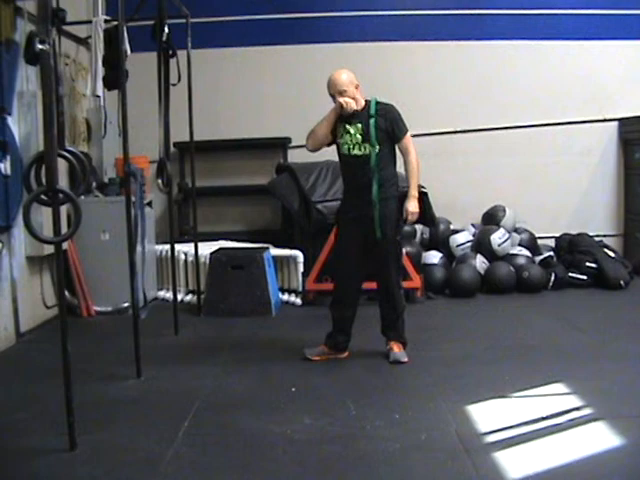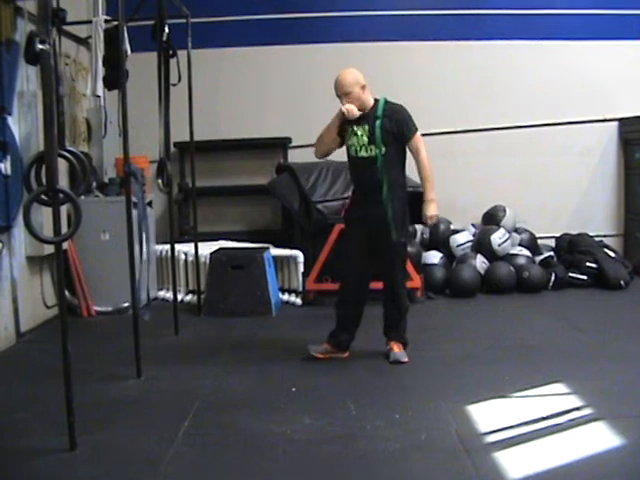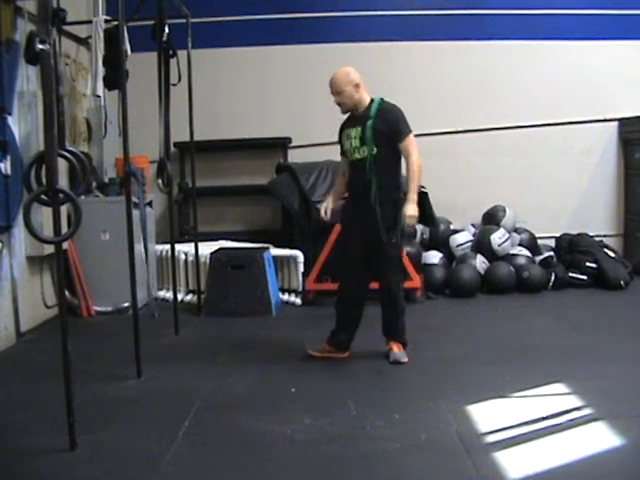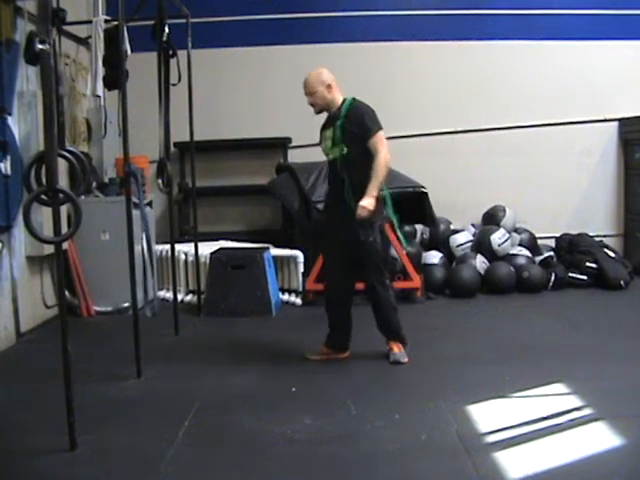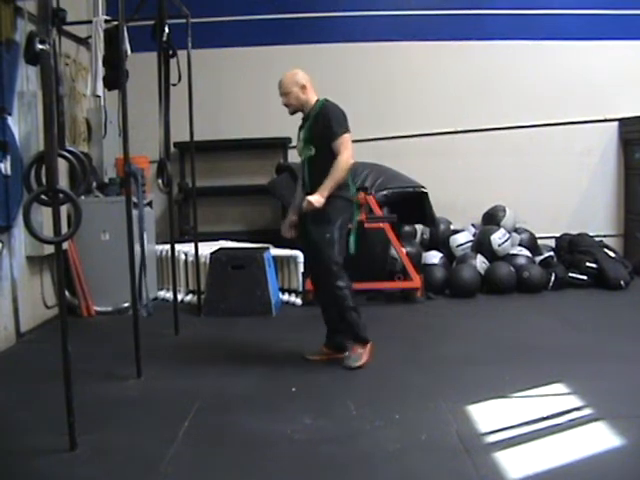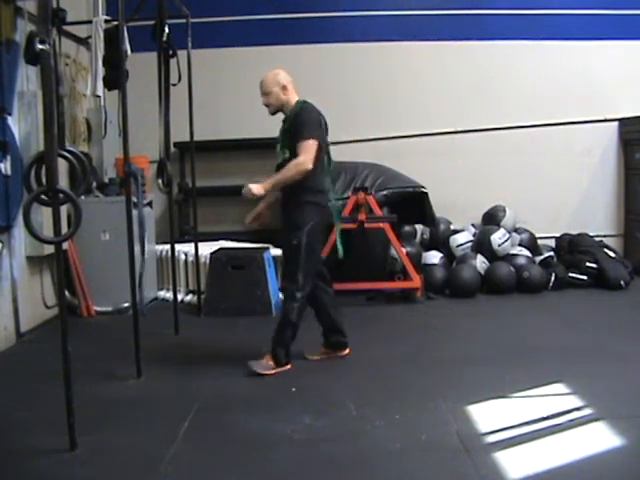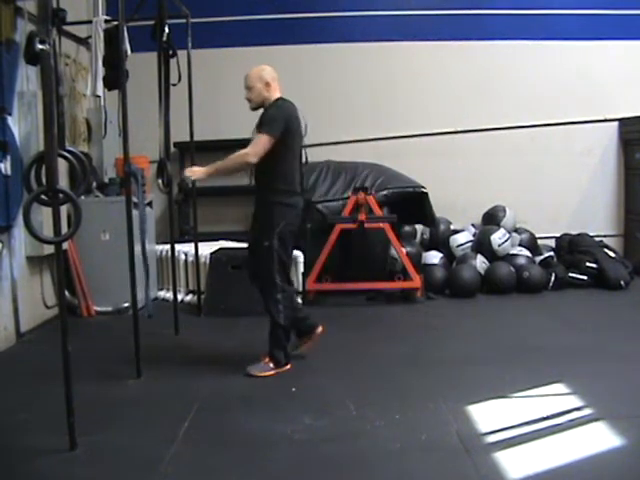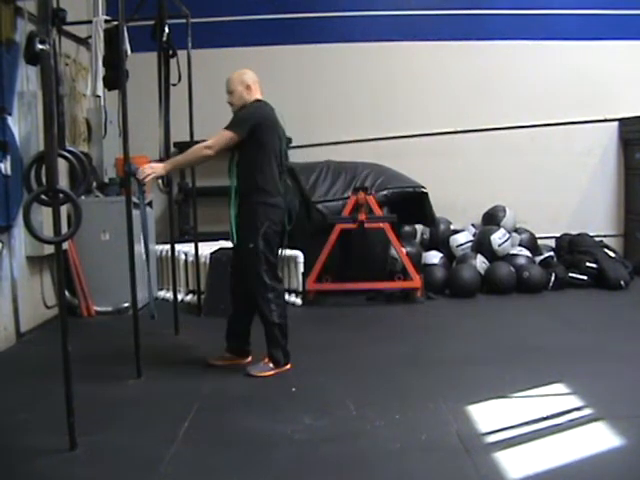
dt=0.3s
person 1, frame 1
left shoulder: (385, 113)
right shoulder: (338, 121)
left elbow: (409, 153)
right elbow: (312, 144)
left wrist: (412, 196)
right wrist: (335, 111)
left hip: (384, 207)
right hip: (351, 209)
left knee: (389, 276)
right knee: (345, 278)
left ankle: (395, 340)
right ankle: (337, 343)
person 1, frame 2
left shoulder: (394, 113)
right shoulder: (347, 123)
left elbow: (420, 154)
right elbow: (320, 151)
left wrist: (430, 198)
right wrist: (339, 117)
left hip: (391, 209)
right hip: (359, 209)
left knee: (394, 276)
right knee: (352, 277)
left ankle: (396, 340)
right ankle: (340, 342)
person 1, frame 3
left shoulder: (388, 114)
right shoulder: (347, 126)
left elbow: (413, 157)
left wrist: (411, 201)
right wrist: (333, 197)
left hip: (386, 211)
right hip: (355, 210)
left knee: (390, 277)
right knee: (349, 278)
left ankle: (396, 341)
right ankle: (339, 342)
person 1, frame 4
left shoulder: (359, 113)
right shoulder: (327, 126)
left elbow: (382, 154)
left wrist: (371, 196)
left hip: (363, 210)
right hip: (336, 211)
left knee: (376, 276)
right knee: (335, 280)
left ankle: (395, 340)
right ankle: (337, 343)
person 1, frame 5
left shoulder: (329, 113)
right shoulder: (306, 124)
left elbow: (345, 157)
left wrist: (321, 195)
right wrist: (294, 213)
left hip: (334, 206)
right hip: (314, 209)
left knee: (331, 272)
right knee: (319, 277)
left ankle: (359, 341)
right ankle: (336, 342)
person 1, frame 6
left shoulder: (306, 115)
right shoulder: (290, 121)
left elbow: (305, 163)
left wrist: (263, 186)
right wrist: (266, 205)
left hip: (309, 209)
right hip: (297, 209)
left knee: (296, 281)
right knee: (314, 277)
left ankle: (280, 355)
right ankle: (336, 342)
person 1, frame 7
left shoulder: (277, 112)
right shoulder: (281, 113)
left elbow: (251, 156)
left wrist: (208, 171)
left hip: (279, 209)
right hip: (275, 206)
left knee: (273, 280)
right knee: (264, 274)
left ankle: (279, 357)
right ankle: (305, 327)
person 1, frame 8
left shoulder: (254, 114)
right shoulder: (265, 118)
left elbow: (210, 148)
left wrist: (165, 166)
left hip: (262, 211)
right hip: (259, 209)
left knee: (264, 282)
right knee: (241, 281)
left ankle: (278, 357)
right ankle: (237, 349)
